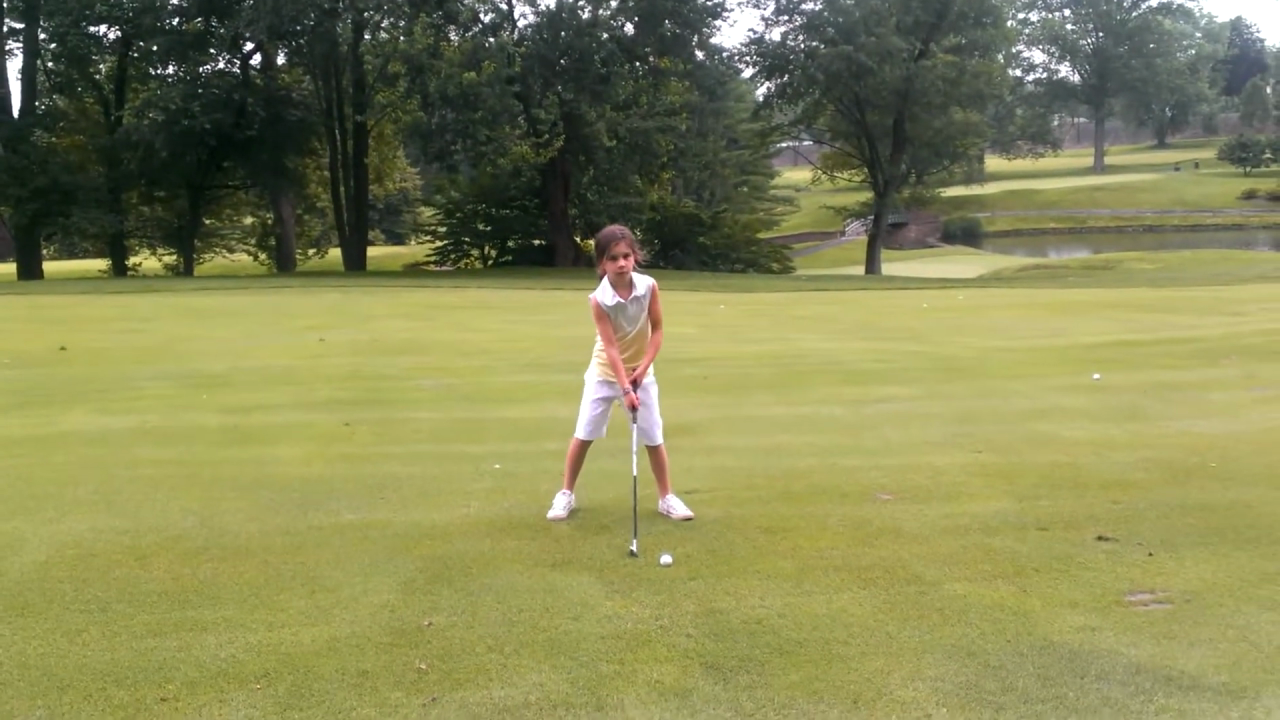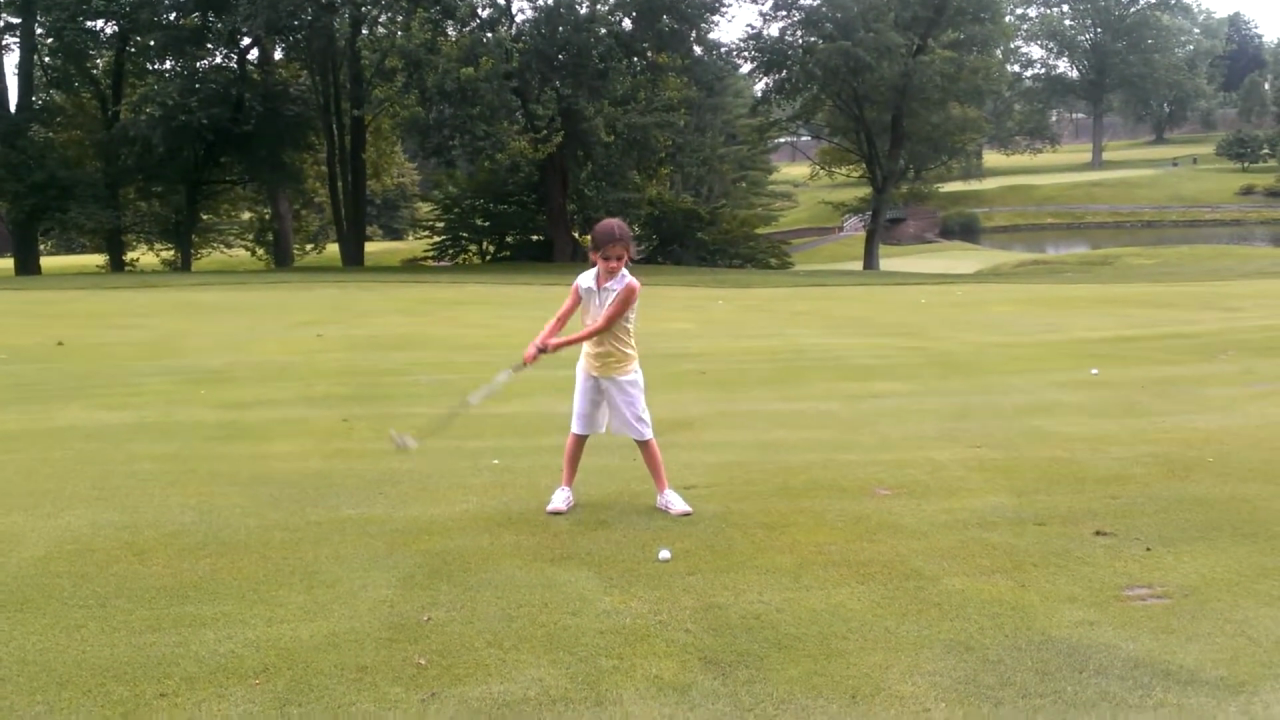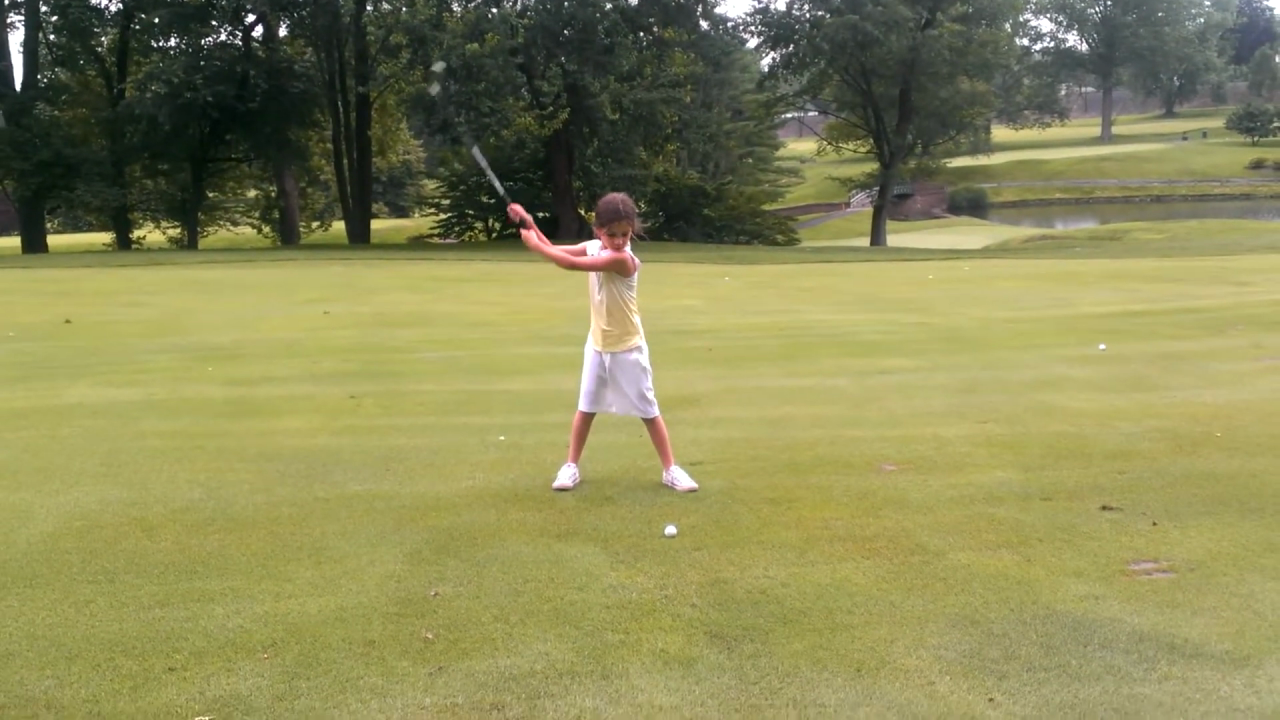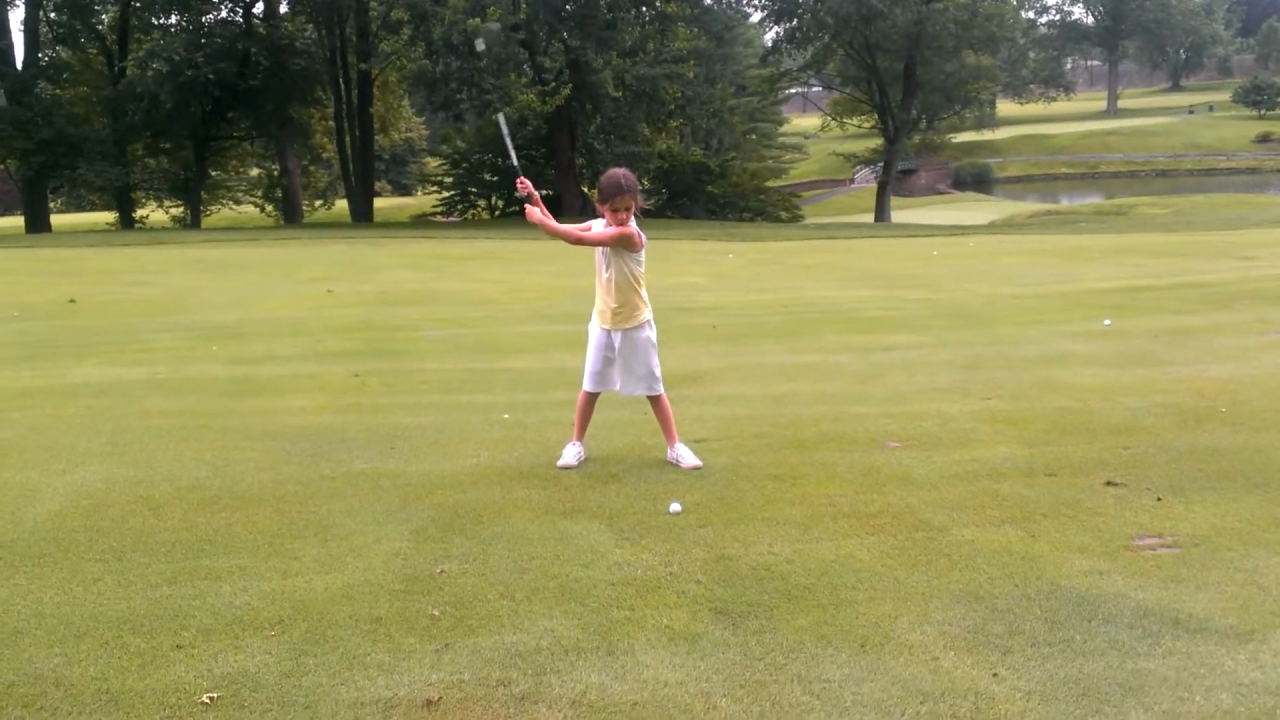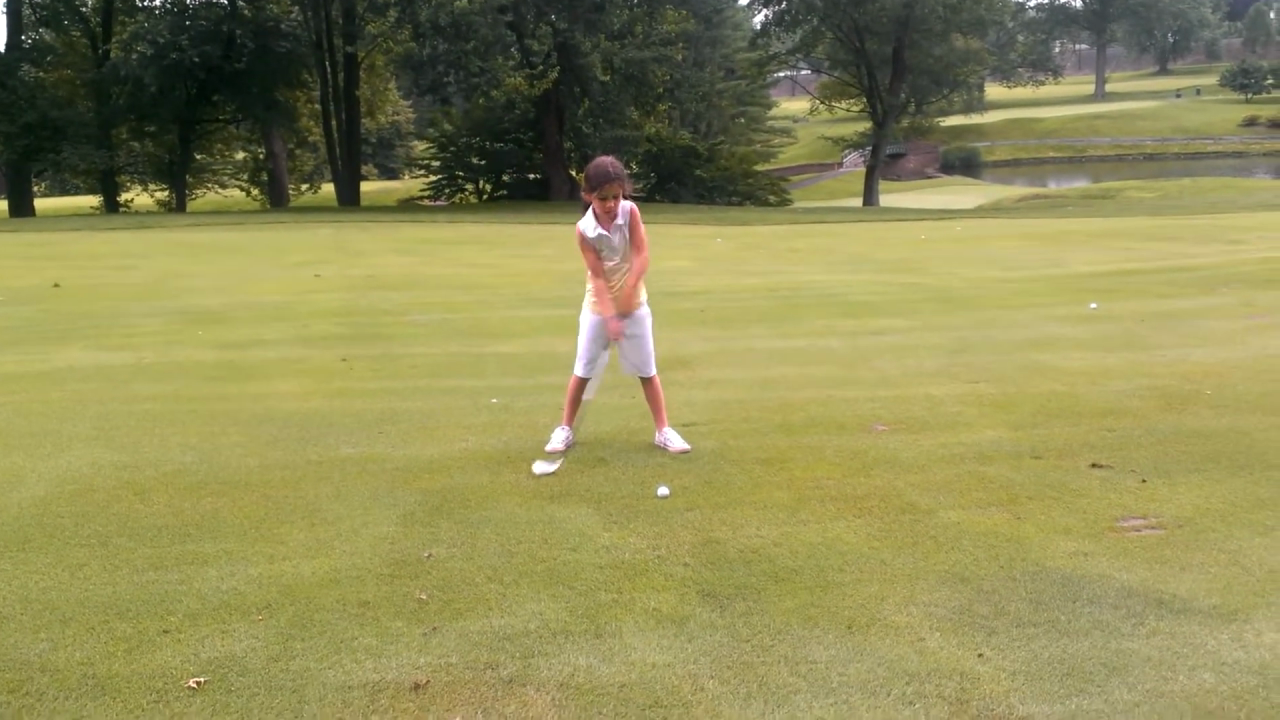
dt=0.4s
person 1, frame 1
left shoulder: (649, 286)
right shoulder: (598, 299)
left elbow: (657, 330)
right elbow: (611, 346)
left wrist: (643, 368)
right wrist: (624, 388)
left hip: (640, 373)
right hip: (603, 373)
left knee: (654, 438)
right knee: (583, 435)
left ankle: (666, 498)
right ankle: (566, 493)
person 1, frame 2
left shoulder: (629, 286)
right shoulder: (583, 282)
left elbow: (601, 326)
right elbow: (560, 318)
left wrist: (561, 343)
right wrist: (539, 342)
left hip: (623, 370)
right hip: (589, 367)
left knee: (642, 432)
right knee: (578, 430)
left ankle: (664, 492)
right ankle: (565, 489)
person 1, frame 3
left shoulder: (623, 259)
right shoulder: (592, 248)
left elbow: (570, 263)
right elbow: (555, 251)
left wrist: (537, 246)
right wrist: (530, 225)
left hip: (627, 347)
right hip: (598, 344)
left knee: (648, 409)
right knee: (586, 407)
left ankle: (670, 469)
right ankle: (571, 465)
person 1, frame 4
left shoulder: (630, 234)
right shoulder: (599, 226)
left elbow: (576, 239)
right elbow: (562, 229)
left wrist: (539, 220)
right wrist: (536, 200)
left hip: (635, 324)
right hip: (603, 322)
left knee: (653, 387)
right knee: (591, 385)
left ankle: (674, 446)
right ankle: (576, 444)
person 1, frame 5
left shoulder: (630, 211)
right shoulder: (584, 229)
left elbow: (641, 256)
right elbow: (597, 277)
left wrist: (629, 291)
right wrist: (609, 316)
left hip: (633, 306)
right hip: (598, 309)
left knee: (647, 371)
right knee: (583, 370)
left ankle: (663, 430)
right ankle: (565, 428)
